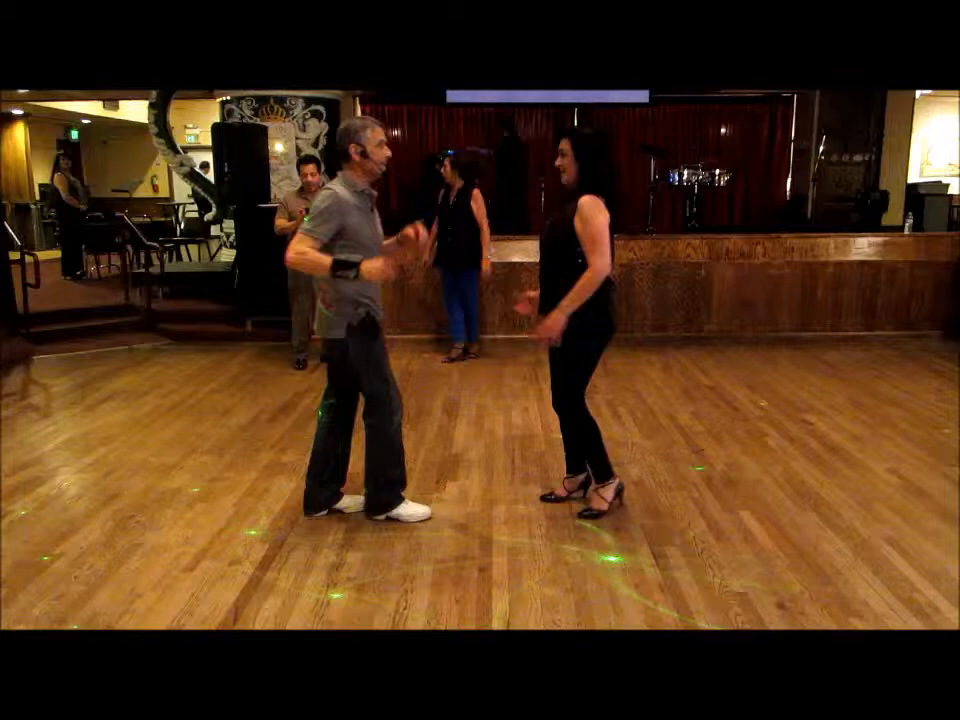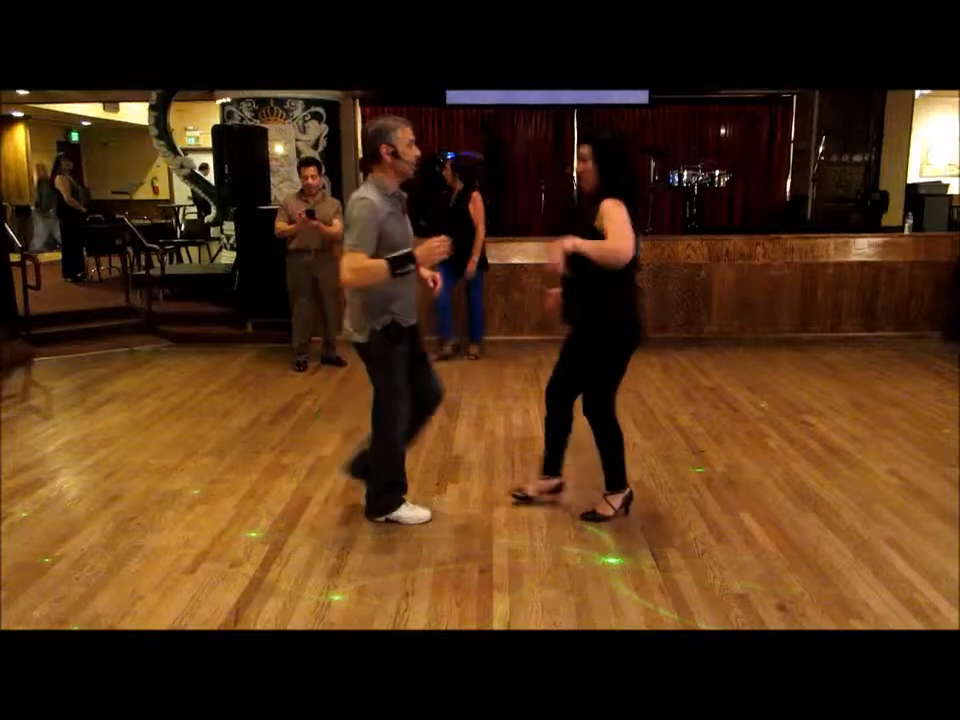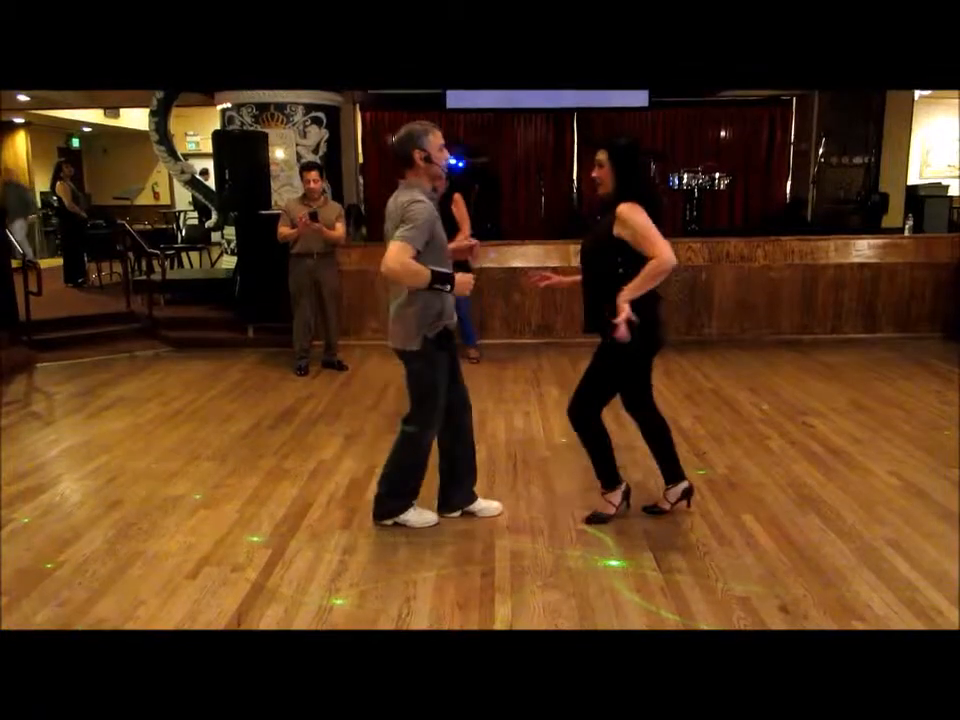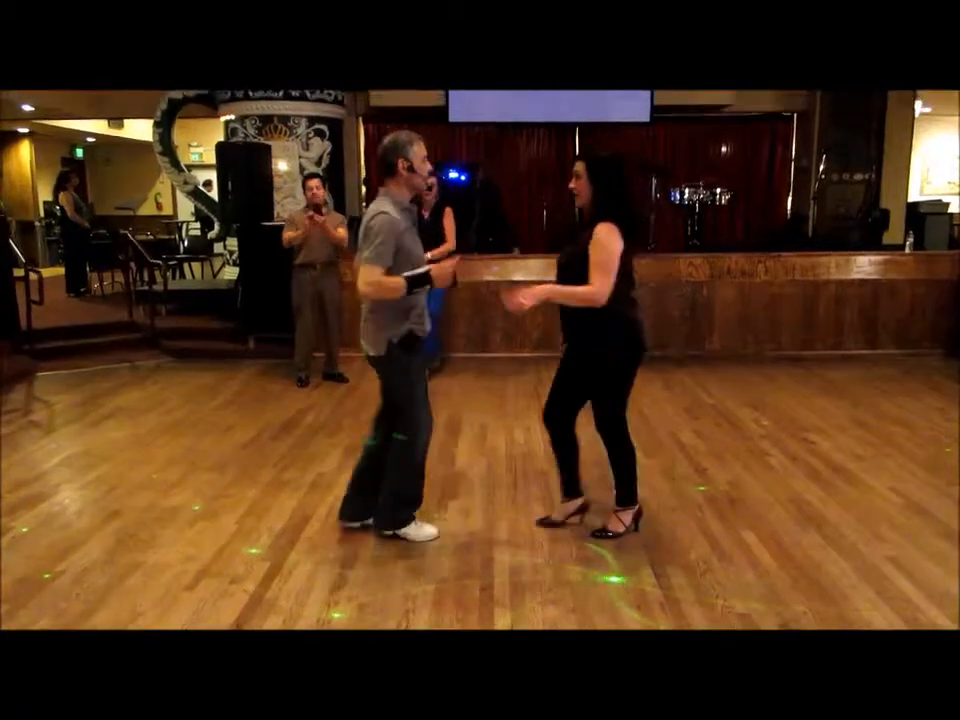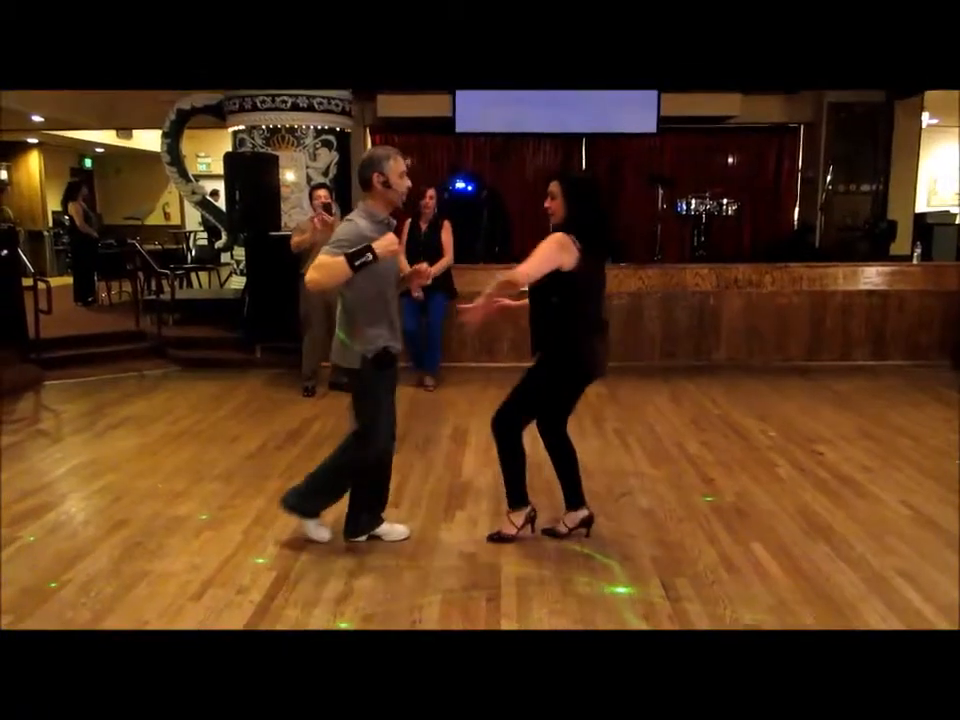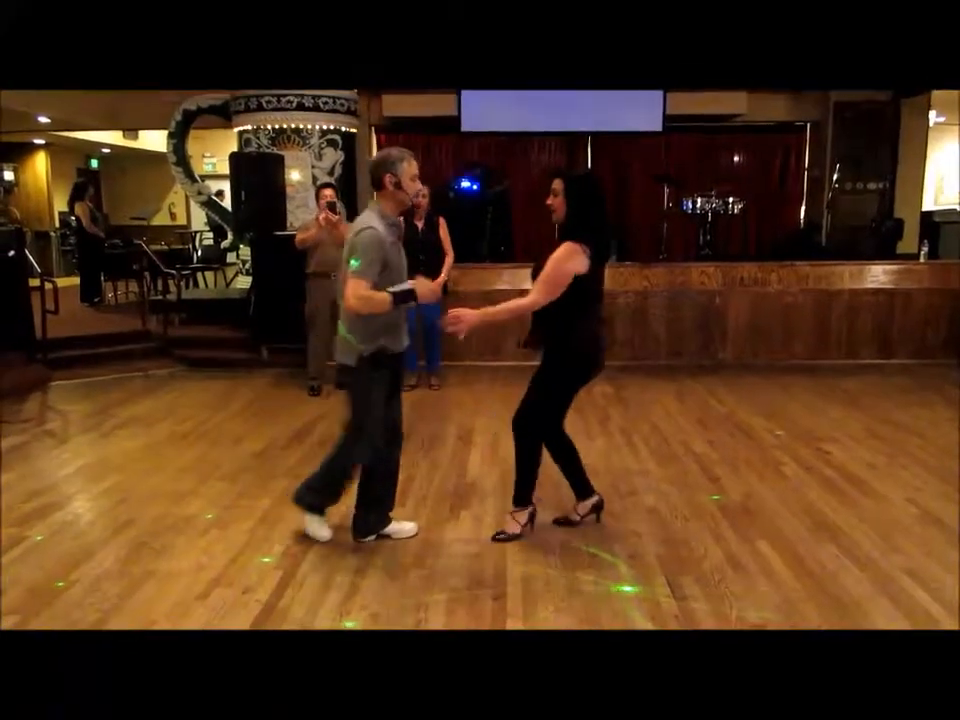
dt=0.5s
person 1, frame 1
left shoulder: (362, 198)
right shoulder: (334, 198)
right elbow: (295, 254)
left wrist: (403, 242)
right wrist: (357, 269)
left hip: (351, 320)
right hip: (349, 322)
left knee: (338, 406)
right knee: (385, 405)
left ankle: (322, 495)
right ankle: (385, 499)
person 1, frame 2
left shoulder: (393, 198)
right shoulder: (367, 204)
right elbow: (351, 273)
left wrist: (421, 269)
right wrist: (413, 259)
left hip: (400, 322)
right hip: (378, 326)
left knee: (428, 393)
right knee: (393, 410)
left ankle: (371, 466)
right ankle: (384, 502)
person 1, frame 3
left shoulder: (408, 200)
right shoulder: (419, 207)
right elbow: (392, 265)
left wrist: (452, 251)
right wrist: (448, 281)
left hip: (434, 328)
right hip: (421, 332)
left knee: (456, 409)
right knee: (424, 419)
left ankle: (458, 497)
right ankle: (392, 505)
person 1, frame 4
left shoulder: (400, 212)
right shoulder: (386, 218)
right elbow: (367, 286)
left wrist: (428, 273)
right wrist: (427, 277)
left hip: (403, 334)
right hip: (392, 338)
left knee: (392, 423)
right knee: (413, 425)
left ankle: (360, 507)
right ankle: (395, 518)
person 1, frame 5
left shoulder: (386, 224)
right shoulder: (355, 228)
right elbow: (316, 278)
left wrist: (410, 277)
right wrist: (370, 253)
left hip: (384, 347)
right hip: (363, 350)
left knee: (380, 435)
right knee: (371, 435)
left ankle: (364, 521)
right ankle: (305, 501)
person 1, frame 6
left shoulder: (388, 226)
right shoulder: (371, 232)
right elbow: (356, 299)
left wrist: (413, 290)
right wrist: (410, 294)
left hip: (387, 348)
right hip: (367, 352)
left knee: (388, 433)
right knee: (364, 435)
left ankle: (372, 520)
right ankle: (313, 499)
person 2, frame 1
left shoulder: (589, 204)
right shoulder: (575, 204)
left elbow: (599, 268)
left wrist: (560, 313)
right wrist: (542, 296)
left hip: (583, 322)
right hip: (569, 319)
left knee: (569, 400)
right knee: (564, 400)
left ankle: (607, 481)
right ankle: (577, 476)
person 2, frame 2
left shoulder: (611, 207)
right shoulder: (593, 207)
left elbow: (622, 253)
left wrist: (572, 243)
right wrist: (564, 291)
left hip: (613, 326)
right hip: (591, 324)
left knee: (597, 406)
right knee: (558, 395)
left ankle: (617, 492)
right ankle: (551, 478)
person 2, frame 3
left shoulder: (628, 212)
right shoulder: (613, 215)
left elbow: (666, 259)
left wrist: (626, 297)
right wrist: (565, 281)
left hip: (630, 333)
right hip: (628, 331)
left knee: (581, 408)
right knee: (641, 406)
left ankle: (614, 490)
right ankle: (676, 484)
person 2, frame 4
left shoulder: (606, 231)
right shoulder: (592, 229)
left elbow: (598, 294)
left wrist: (545, 291)
right wrist: (539, 294)
left hip: (613, 344)
right hip: (587, 342)
left knee: (610, 424)
right knee: (556, 415)
left ankle: (627, 507)
right ankle: (573, 498)
person 2, frame 5
left shoulder: (562, 242)
right shoulder: (587, 246)
left elbow: (519, 277)
left wrist: (484, 301)
right wrist: (516, 305)
left hip: (564, 356)
right hip: (581, 355)
left knee: (505, 423)
right knee: (552, 427)
left ankle: (518, 513)
right ankle: (576, 511)
person 2, frame 6
left shoulder: (572, 250)
right shoulder: (582, 246)
left elbow: (534, 300)
left wrist: (479, 316)
right wrist: (544, 318)
left hip: (571, 353)
right hip: (573, 349)
left knee: (527, 423)
right knee: (546, 425)
left ankle: (522, 509)
right ankle: (587, 499)
person 3, frame 1
right shoulder: (289, 199)
right elbow: (278, 227)
right wrist: (297, 223)
left knee: (328, 303)
right knee: (300, 305)
right ankle: (300, 352)
person 3, frame 2
left shoulder: (333, 203)
right shoulder: (289, 202)
left elbow: (339, 234)
right elbow: (278, 230)
left wrist: (320, 227)
right wrist: (296, 226)
left hip: (325, 258)
right hip: (298, 259)
left knee: (329, 305)
right knee: (301, 307)
left ankle: (330, 352)
right ankle: (300, 355)
person 3, frame 3
left shoulder: (335, 208)
right shoulder: (291, 207)
left elbow: (341, 238)
right elbow: (281, 236)
left wrist: (323, 231)
right wrist: (298, 230)
left hip: (327, 262)
right hip: (301, 263)
left knee: (330, 310)
right knee: (303, 312)
left ankle: (331, 356)
right ankle: (302, 359)
person 3, frame 4
left shoulder: (337, 218)
right shoulder: (295, 217)
left elbow: (343, 242)
right elbow: (286, 241)
left wrist: (325, 227)
right wrist: (305, 229)
left hip: (329, 272)
right hip: (304, 273)
left knee: (332, 321)
right knee: (304, 323)
left ankle: (331, 368)
right ankle: (302, 371)
person 3, frame 5
left shoulder: (342, 226)
right shoulder: (303, 226)
right elbow: (295, 247)
left wrist: (332, 228)
right wrist: (313, 230)
right knee: (312, 332)
left ankle: (338, 377)
right ankle: (309, 380)
person 3, frame 6
left shoulder: (347, 226)
right shoulder: (309, 226)
right elbow: (299, 243)
left wrist: (337, 226)
right wrist: (318, 226)
right hip: (318, 282)
right knee: (317, 331)
right ankle: (315, 380)
person 4, frame 1
left shoulder: (473, 194)
right shoulder: (444, 193)
left elbow: (484, 228)
right elbow: (437, 223)
left wrist: (485, 257)
right wrist: (429, 249)
left hip: (467, 256)
right hip: (447, 255)
left knee: (468, 299)
right knee: (451, 300)
left ankle: (472, 342)
right ankle: (458, 345)
person 4, frame 2
left shoulder: (473, 196)
right shoulder: (452, 195)
left elbow: (480, 231)
left wrist: (474, 260)
left hip: (469, 257)
right hip: (451, 257)
left knee: (474, 300)
right knee: (441, 297)
left ankle: (475, 343)
right ankle: (447, 342)
person 4, frame 3
left shoulder: (454, 198)
left elbow: (465, 231)
left wrist: (451, 248)
left hip: (453, 259)
left knee: (459, 301)
left ankle: (471, 345)
person 4, frame 4
left shoulder: (445, 211)
left elbow: (451, 244)
left wrist: (427, 256)
left knee: (432, 313)
left ankle: (426, 359)
right ankle: (434, 356)
person 4, frame 5
left shoulder: (443, 224)
right shoulder: (409, 223)
left elbow: (449, 257)
right elbow: (402, 254)
left wrist: (428, 274)
left hip: (436, 285)
left knee: (433, 329)
right knee: (409, 328)
left ankle: (430, 372)
right ankle: (419, 368)
person 4, frame 6
left shoulder: (438, 222)
right shoulder: (402, 221)
left elbow: (449, 254)
left wrist: (442, 278)
left hip: (432, 283)
left knee: (432, 326)
right knee: (407, 327)
left ankle: (432, 372)
right ankle: (411, 373)
